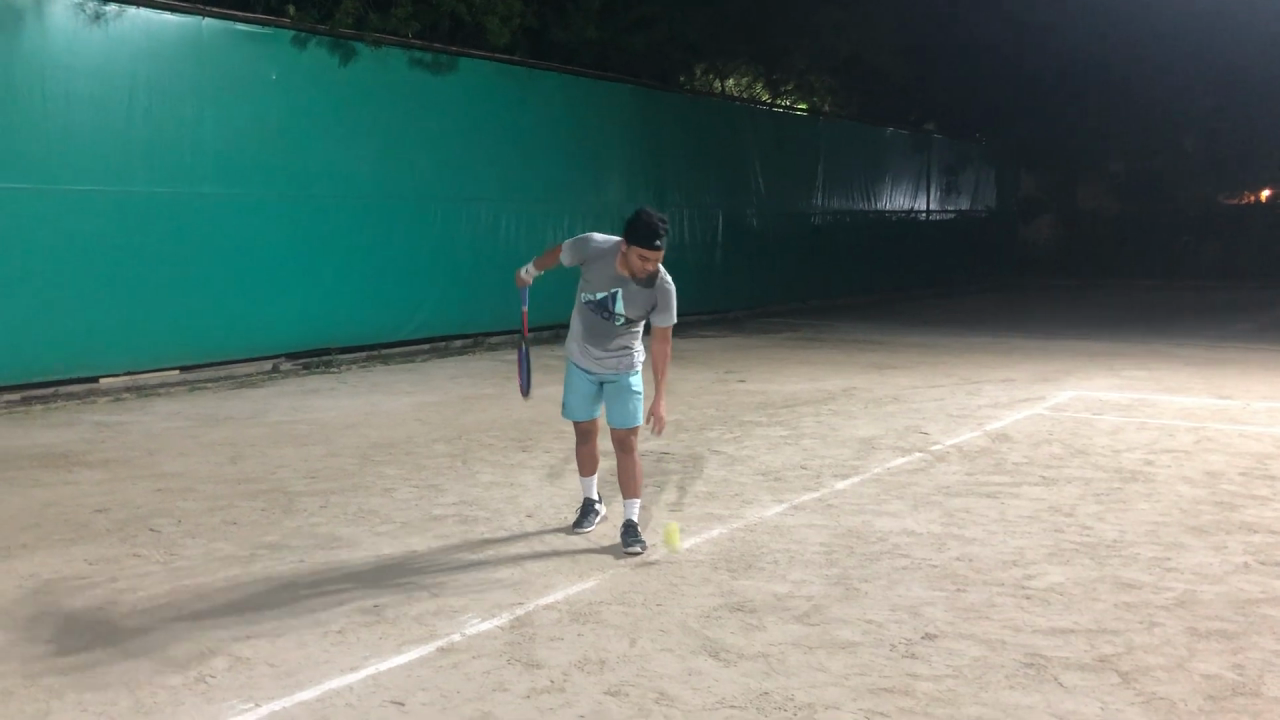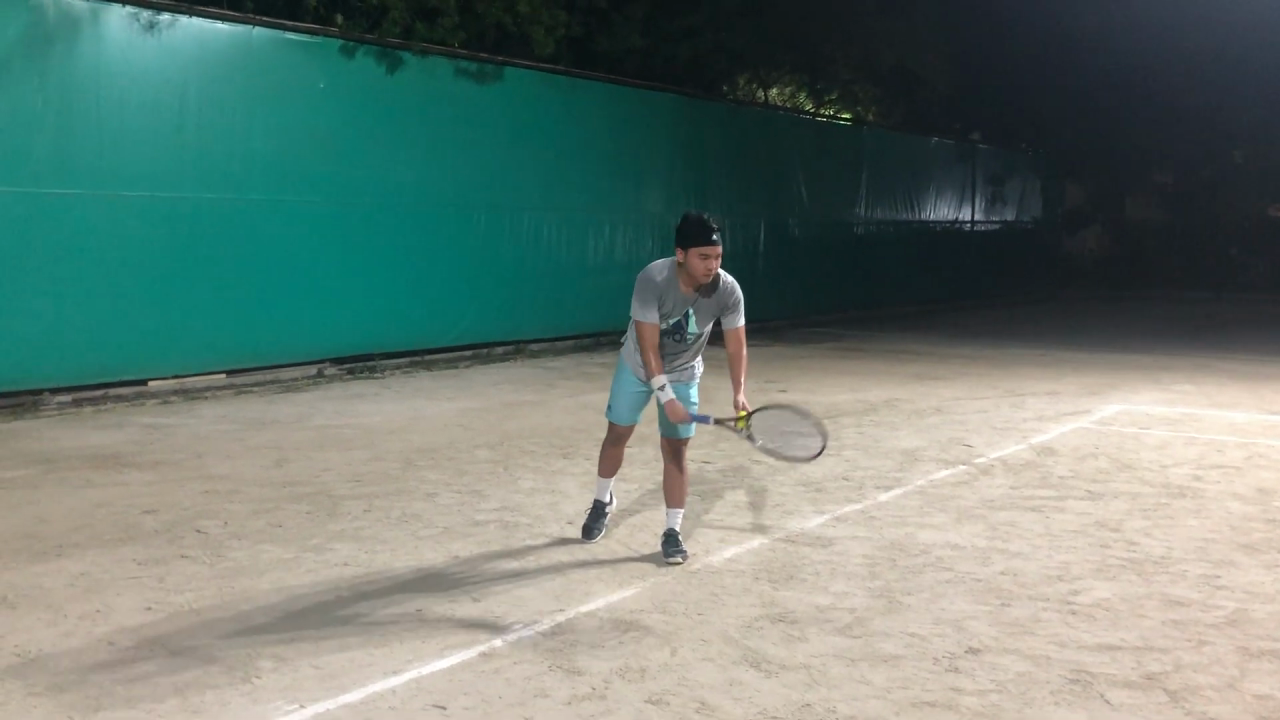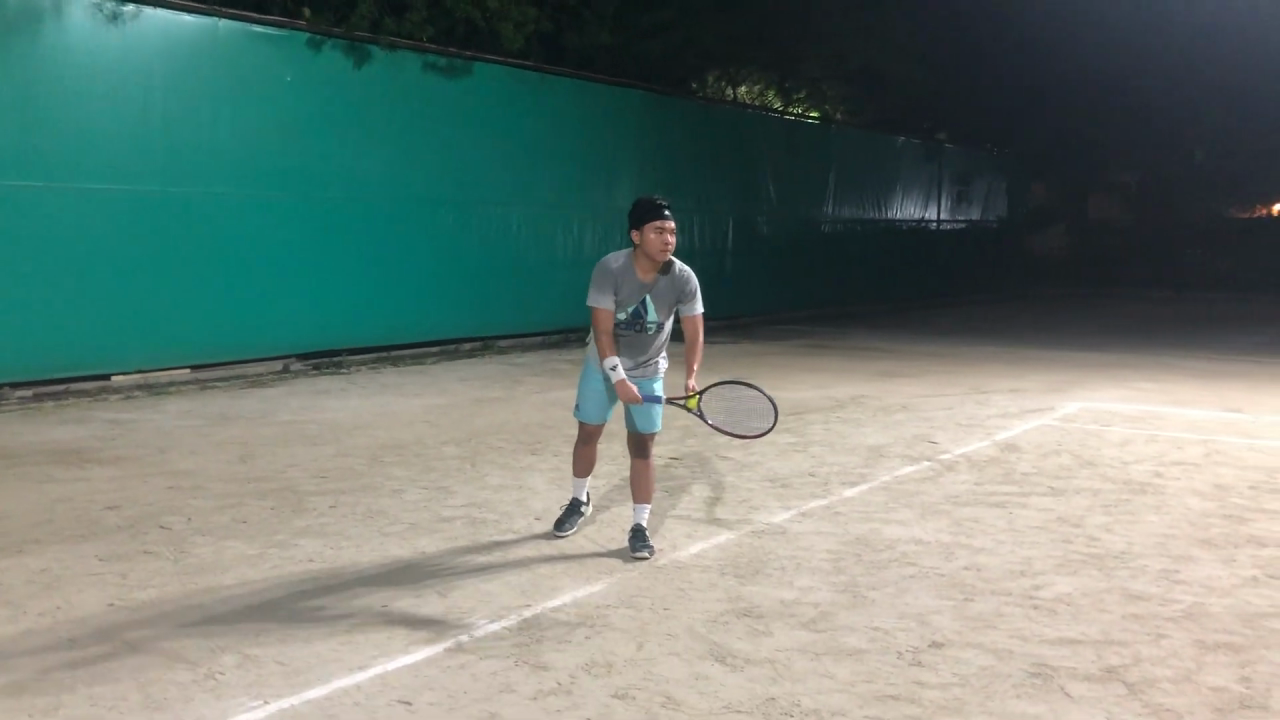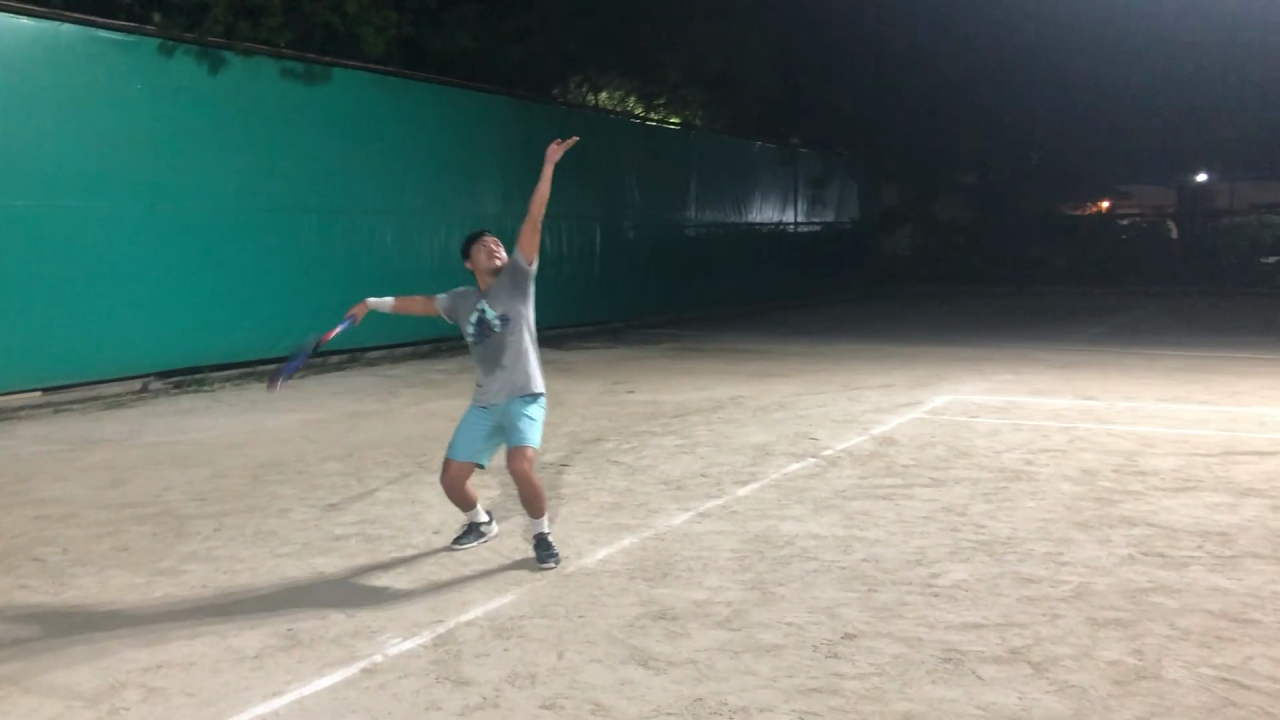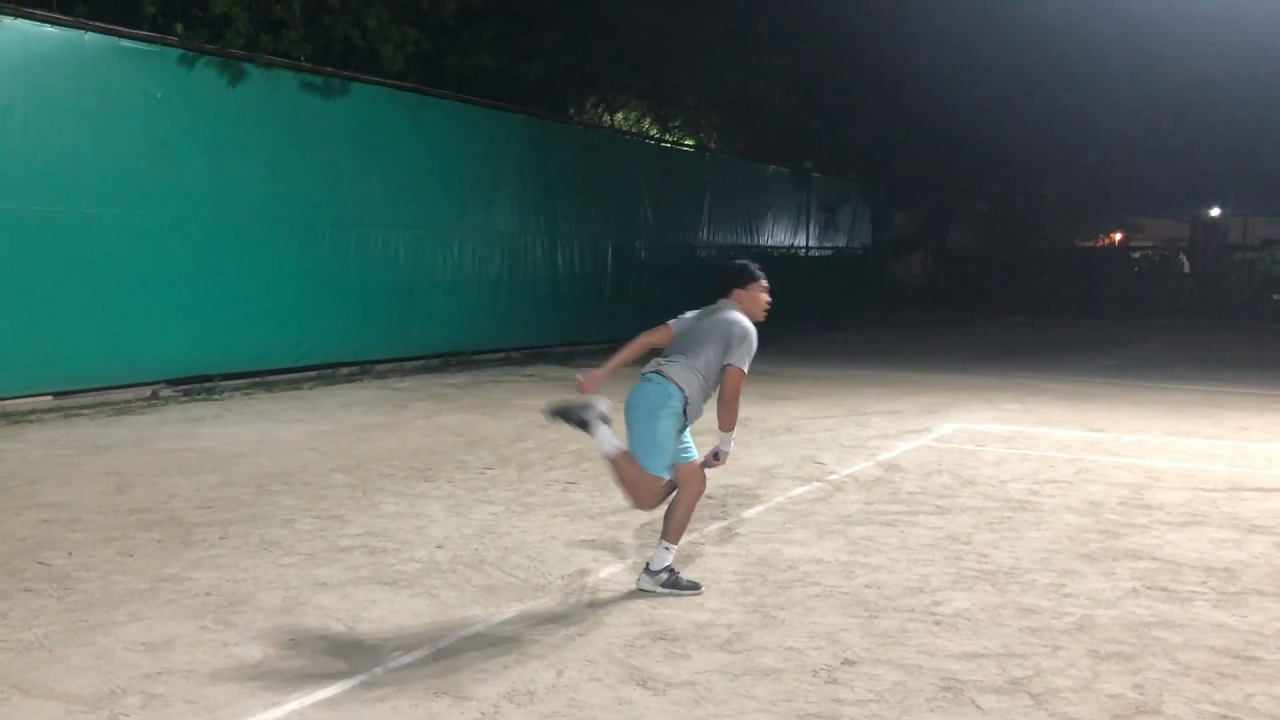
dt=1s
person 1, frame 1
left shoulder: (662, 287)
right shoulder: (592, 247)
left elbow: (662, 341)
right elbow: (557, 253)
left wrist: (660, 398)
right wrist: (528, 271)
left hip: (624, 367)
right hip: (581, 360)
left knee: (626, 441)
right knee: (585, 432)
left ankle: (631, 522)
right ankle: (592, 501)
person 1, frame 2
left shoulder: (728, 290)
right shoulder: (652, 280)
left elbow: (736, 344)
right elbow: (648, 347)
left wrist: (739, 392)
right wrist: (665, 398)
left hip: (683, 376)
right hip: (639, 367)
left knee: (675, 451)
right knee: (617, 435)
left ankle: (672, 532)
right ankle: (602, 502)
person 1, frame 3
left shoulder: (683, 279)
right shoulder: (609, 269)
left elbow: (694, 333)
right elbow: (603, 331)
left wrist: (691, 376)
right wrist: (618, 378)
left hip: (648, 372)
right hip: (603, 366)
left knee: (642, 446)
right knee: (588, 434)
left ankle: (639, 528)
right ankle: (579, 501)
person 1, frame 4
left shoulder: (517, 280)
right shoulder: (462, 300)
left elbow: (534, 219)
right elbow: (421, 303)
left wrist: (548, 164)
right wrist: (374, 303)
left hip: (524, 399)
right hip: (485, 406)
left knee: (521, 466)
right knee: (452, 478)
left ankle: (541, 535)
right ankle: (480, 522)
person 1, frame 5
left shoulder: (702, 316)
right shoulder: (743, 329)
left elbow: (646, 339)
right elbow: (729, 392)
left wrist: (602, 372)
right wrist: (725, 443)
left hip: (665, 401)
right hip: (661, 401)
left knee: (692, 484)
right knee: (646, 495)
left ankle: (658, 570)
right ankle: (594, 420)
